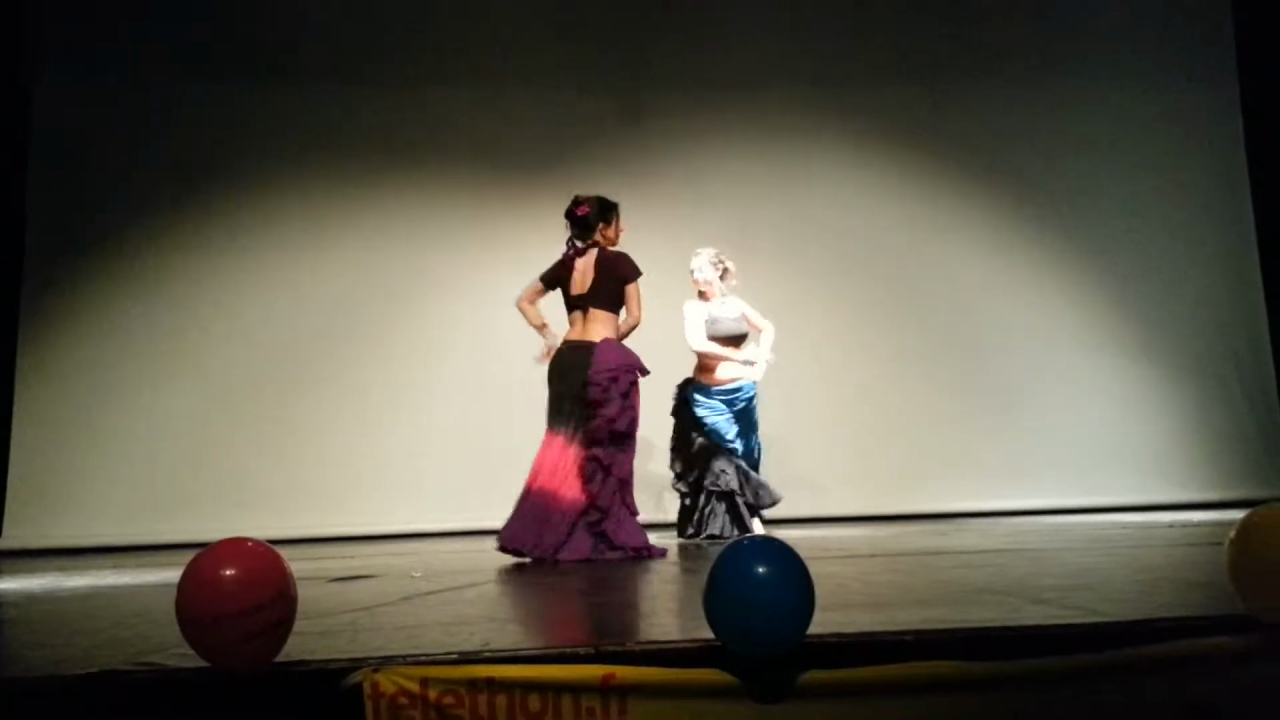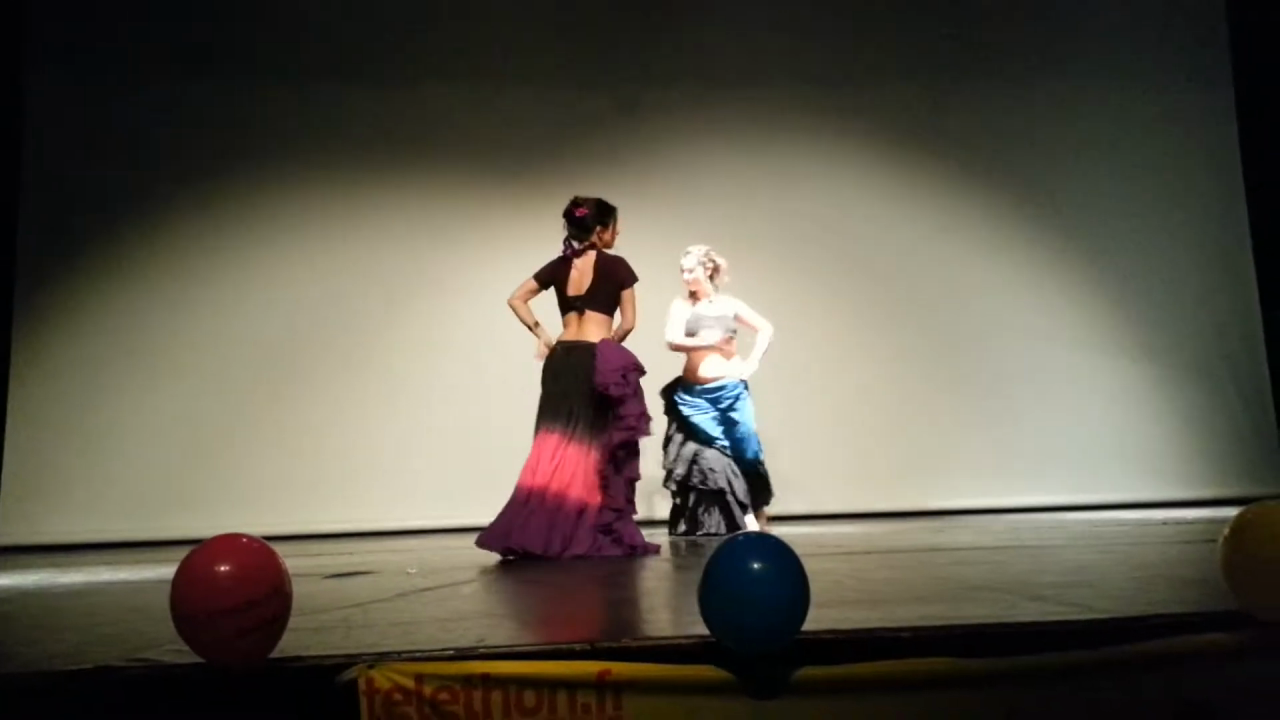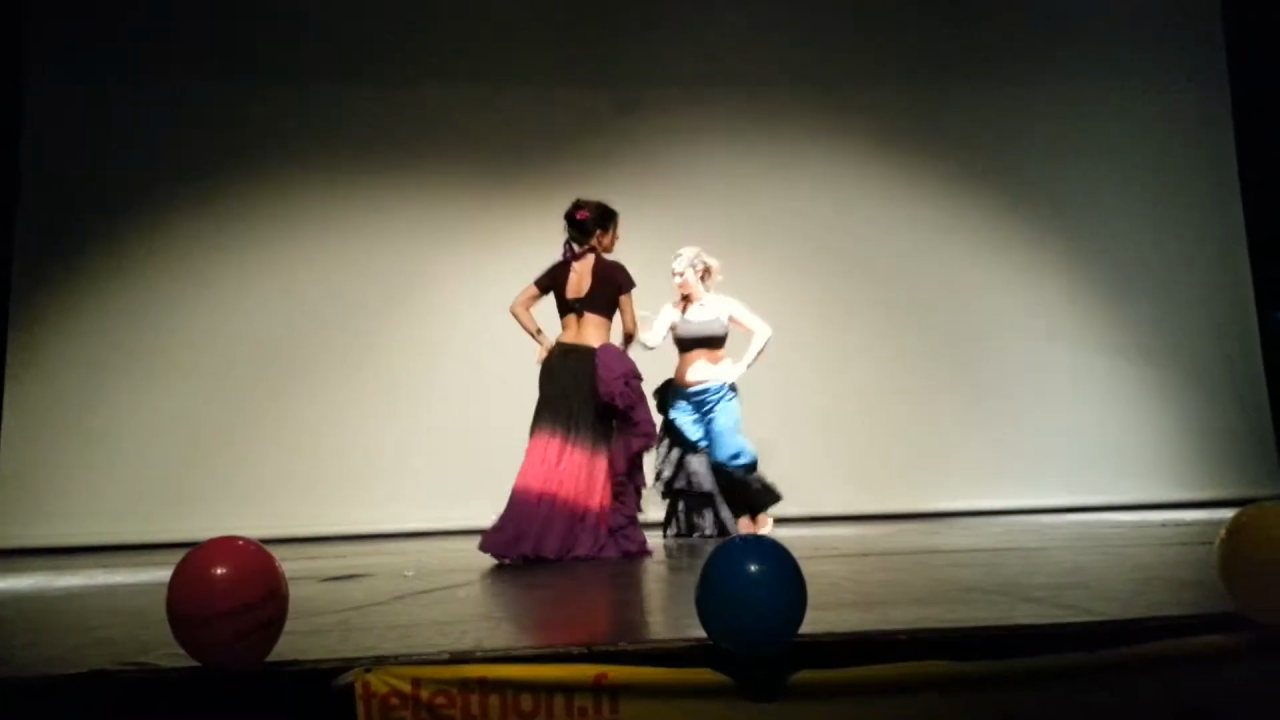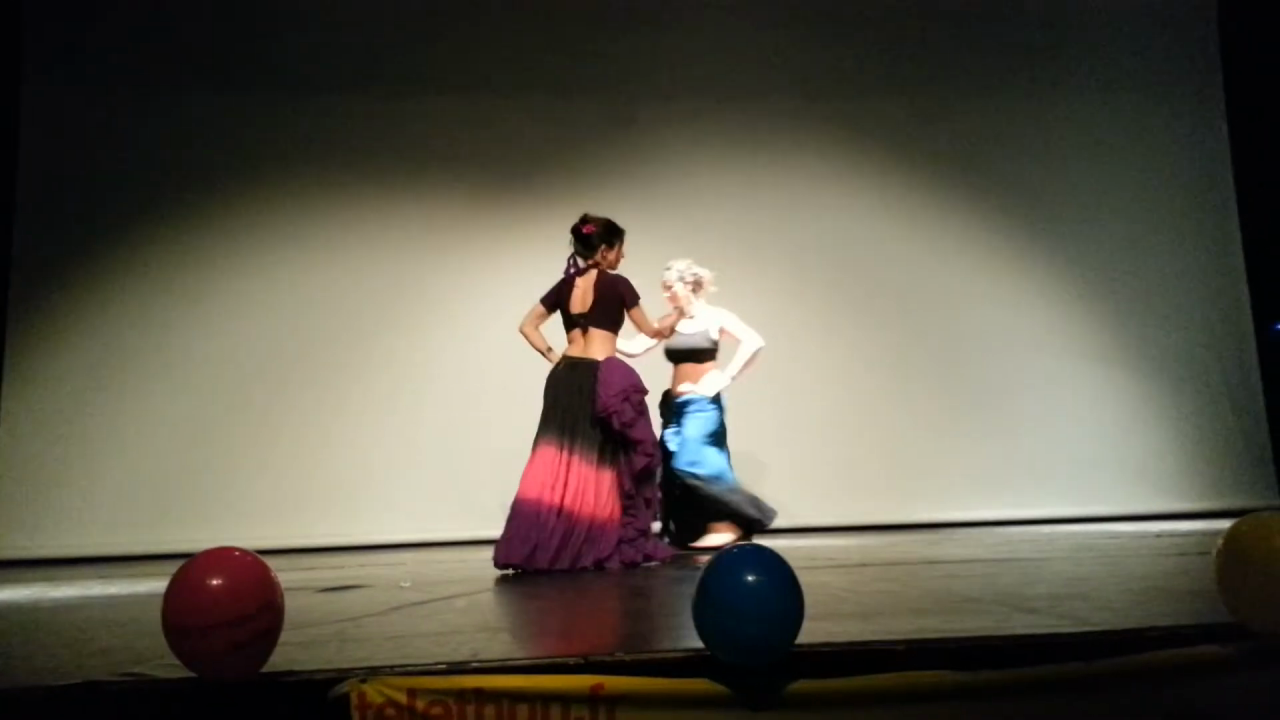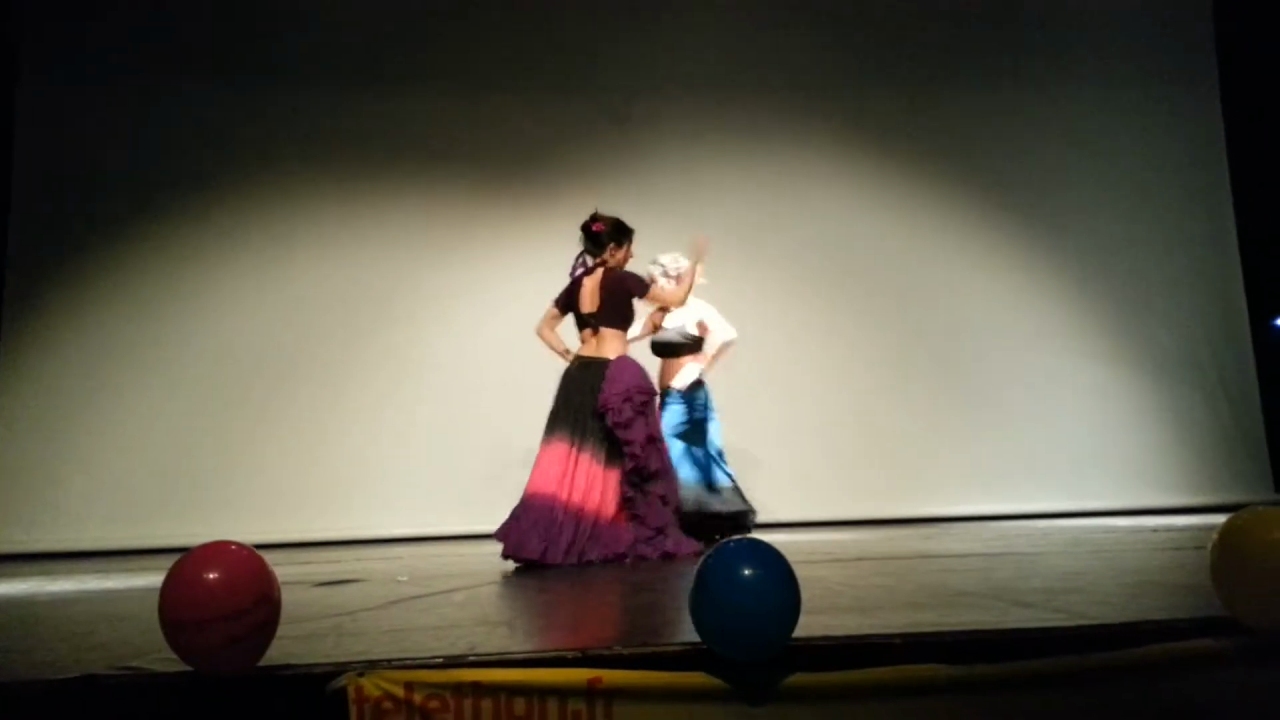
dt=0.1s
person 1, frame 1
left shoulder: (565, 264)
right shoulder: (619, 262)
left elbow: (524, 301)
right elbow: (633, 318)
left wrist: (548, 336)
left hip: (568, 358)
right hip: (604, 359)
left knee: (568, 448)
right knee: (603, 447)
left ankle: (555, 537)
right ankle: (593, 539)
person 1, frame 2
left shoulder: (559, 266)
right shoulder: (615, 266)
left elbow: (516, 299)
right elbow: (628, 323)
left wrist: (541, 334)
left hip: (561, 360)
right hip: (597, 360)
left knee: (562, 445)
right knee: (596, 445)
left ankle: (546, 534)
right ankle: (597, 536)
person 1, frame 3
left shoulder: (559, 270)
right shoulder: (613, 271)
left elbow: (518, 307)
right elbow: (630, 327)
left wrist: (543, 340)
right wrist: (620, 353)
left hip: (559, 363)
right hip: (596, 364)
left knee: (557, 450)
right knee: (596, 450)
left ankle: (540, 538)
right ankle: (592, 538)
person 1, frame 4
left shoulder: (565, 285)
right shoulder: (615, 284)
left elbow: (527, 325)
right elbow: (651, 328)
left wrist: (551, 356)
right wrist: (672, 323)
left hip: (564, 378)
right hip: (603, 378)
left knee: (560, 461)
right knee: (616, 461)
left ankle: (537, 546)
right ankle: (629, 544)
person 1, frame 5
left shoulder: (577, 285)
right shoulder: (623, 280)
left elbow: (544, 328)
right elbow: (675, 298)
left wrist: (570, 357)
right wrist: (694, 263)
left hip: (579, 377)
right hip: (614, 377)
left knee: (569, 458)
right knee: (626, 458)
left ankle: (545, 541)
right ankle: (650, 540)
person 2, frame 1
left shoulder: (737, 304)
right shoulder: (694, 307)
left elbow: (767, 329)
right elbow: (697, 345)
left wrist: (758, 363)
right wrist: (741, 356)
left hip: (742, 393)
right hip: (706, 397)
left knee: (745, 454)
right knee: (717, 457)
left ankle: (749, 518)
person 2, frame 2
left shoulder: (730, 304)
right shoulder: (681, 305)
left elbow: (766, 328)
right elbow: (672, 340)
left wrist: (752, 362)
right wrist: (701, 341)
left hip: (731, 390)
right hip: (692, 395)
left knee: (745, 450)
right knee: (708, 456)
left ankle: (753, 510)
person 2, frame 3
left shoulder: (724, 305)
right shoulder: (672, 310)
left elbow: (764, 331)
right elbow: (652, 340)
left wrist: (741, 366)
right wrist: (637, 334)
left hip: (718, 393)
right hip: (684, 398)
left knee: (726, 454)
left ankle: (757, 510)
person 2, frame 4
left shoulder: (714, 316)
left elbow: (755, 342)
right elbow: (636, 348)
left wrist: (726, 377)
left hip: (703, 404)
right hip: (676, 405)
left knee: (693, 462)
right knee: (677, 465)
left ankle: (725, 525)
person 2, frame 5
left shoulder: (697, 309)
right shoulder: (659, 315)
left elbow: (727, 334)
right elbow: (631, 338)
left wrist: (697, 368)
left hip: (688, 396)
right hip: (671, 398)
left knee: (667, 456)
right knee: (693, 459)
